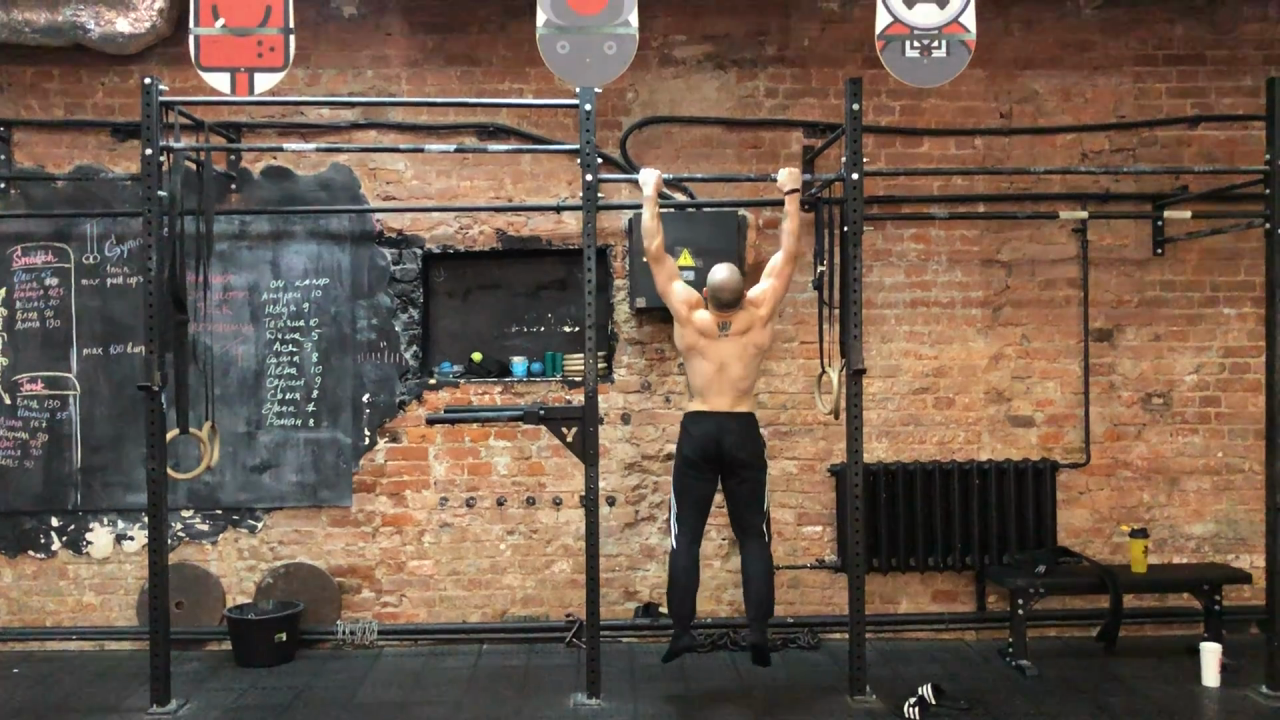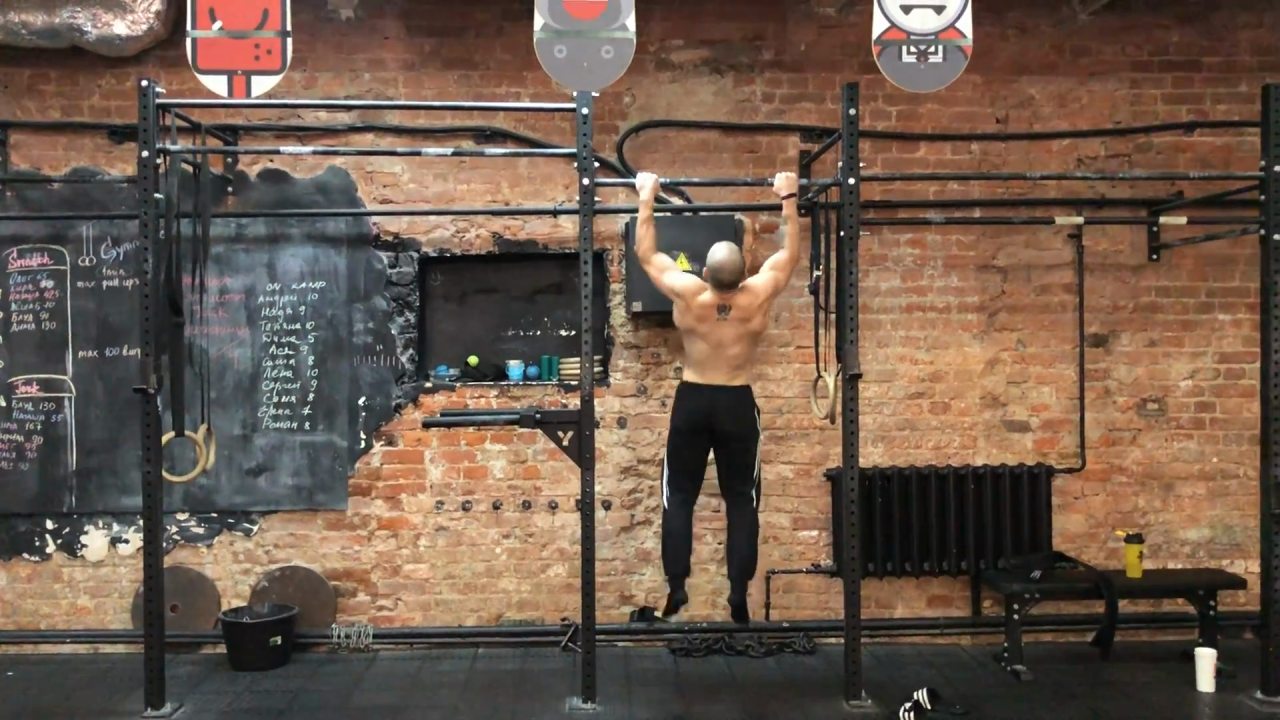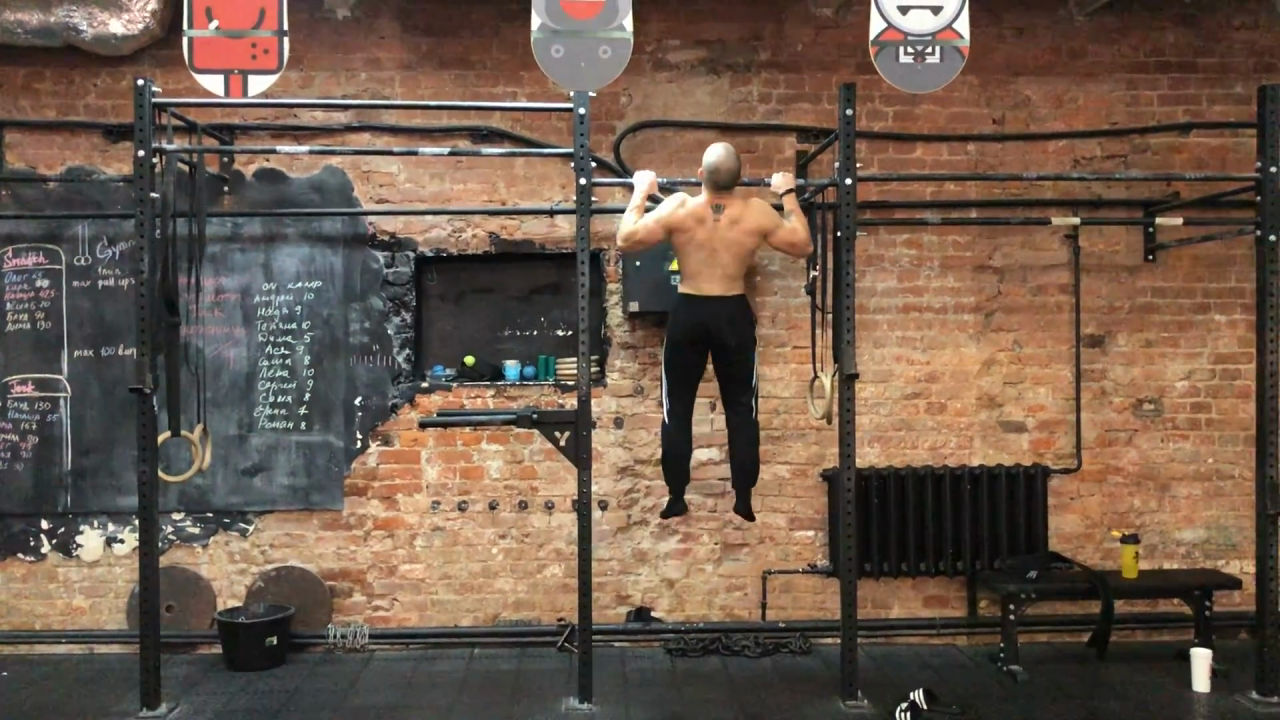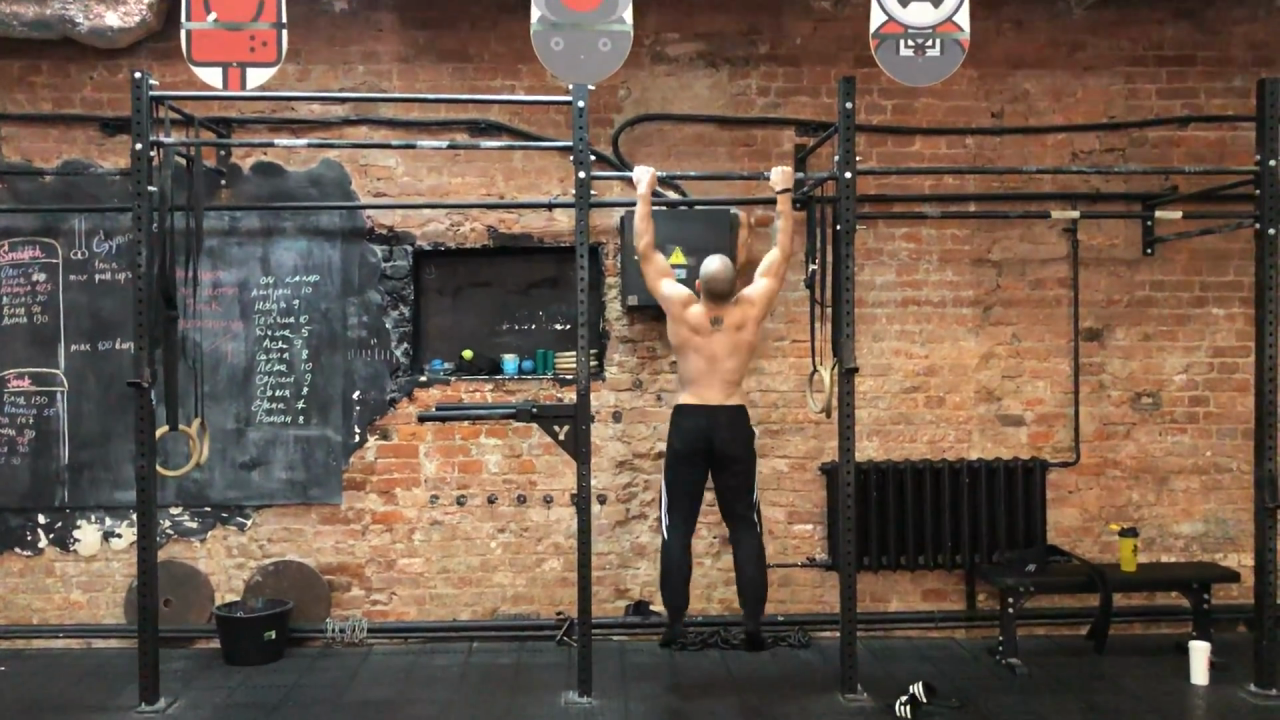
dt=0.4s
person 1, frame 1
left shoulder: (688, 315)
right shoulder: (759, 315)
left elbow: (655, 253)
right elbow: (787, 254)
left wrist: (651, 195)
right wrist: (790, 194)
left hip: (698, 432)
right hip: (743, 433)
left knee: (685, 536)
right knee: (754, 537)
left ankle: (682, 632)
right ankle: (758, 632)
person 1, frame 2
left shoulder: (686, 292)
right shoulder: (761, 294)
left elbow: (645, 254)
right elbow: (792, 255)
left hip: (692, 401)
right hip: (738, 404)
left knee: (678, 496)
right knee: (741, 499)
left ankle: (676, 586)
right ankle: (739, 593)
person 1, frame 3
left shoulder: (678, 208)
right shoulder: (757, 213)
left elbow: (627, 241)
right elbow: (802, 246)
left wrist: (641, 192)
right wrist: (788, 194)
left hip: (688, 313)
right hip: (734, 314)
left knee: (677, 410)
right knee: (741, 409)
person 1, frame 4
left shoulder: (679, 310)
right shoulder: (752, 310)
left elbow: (646, 250)
right elbow: (781, 250)
left wrist: (644, 191)
right wrist: (783, 193)
left hip: (688, 424)
right hip: (733, 425)
left knee: (677, 528)
right knee: (744, 526)
left ankle: (676, 618)
right ankle: (753, 621)
